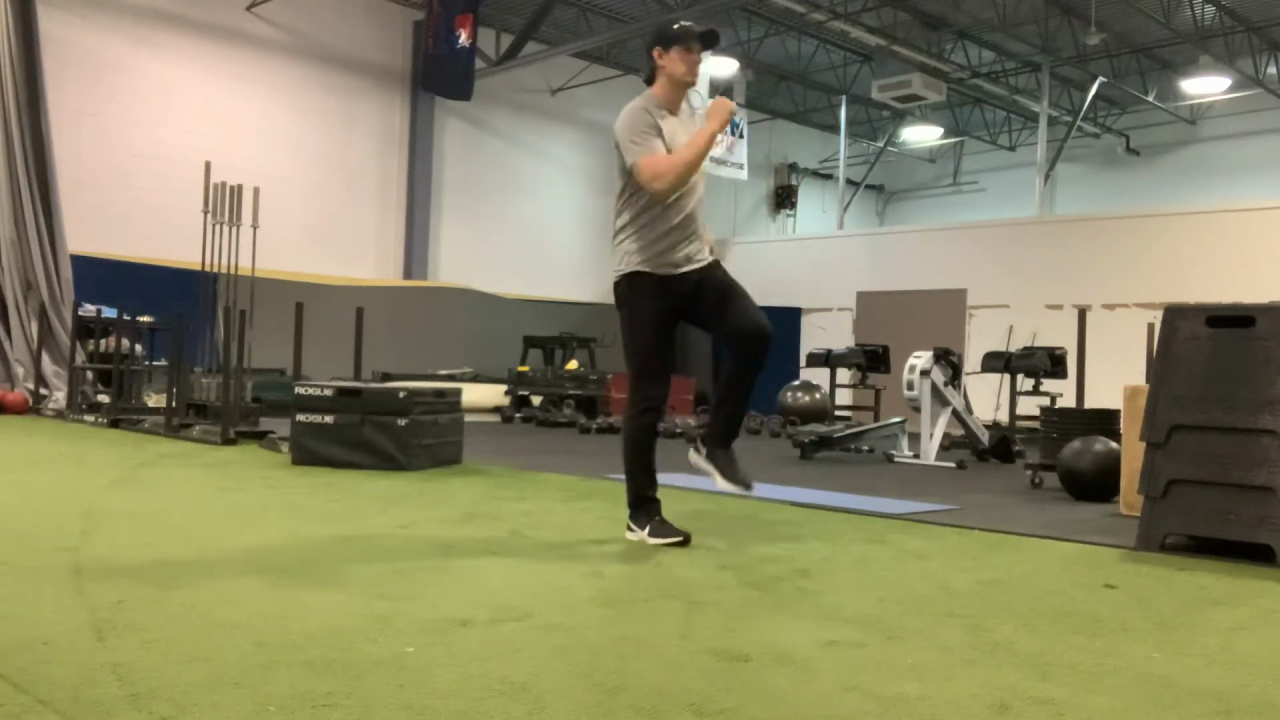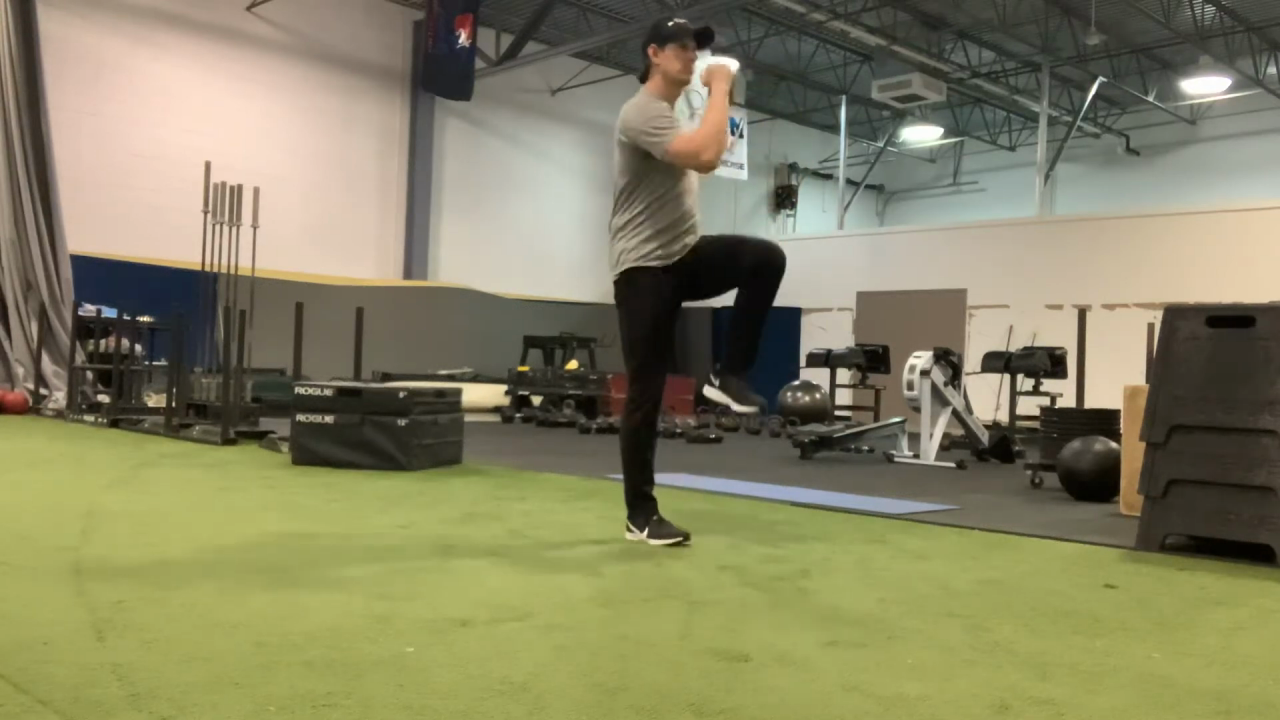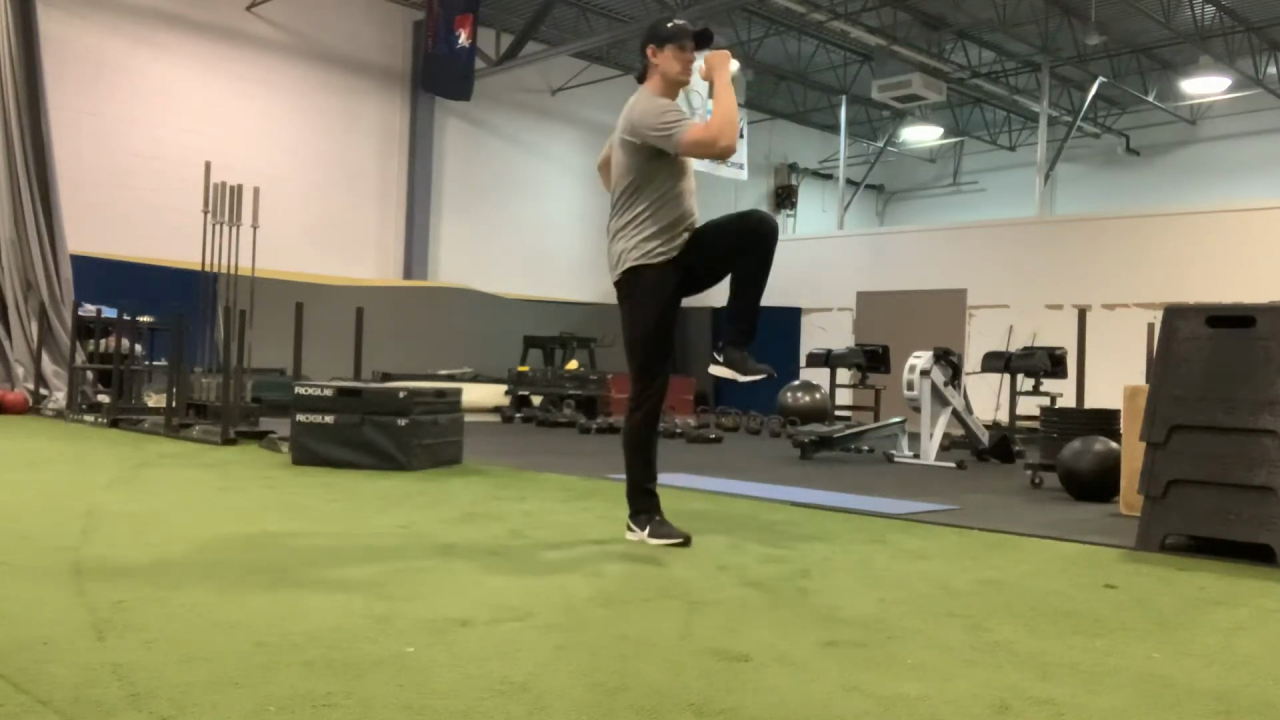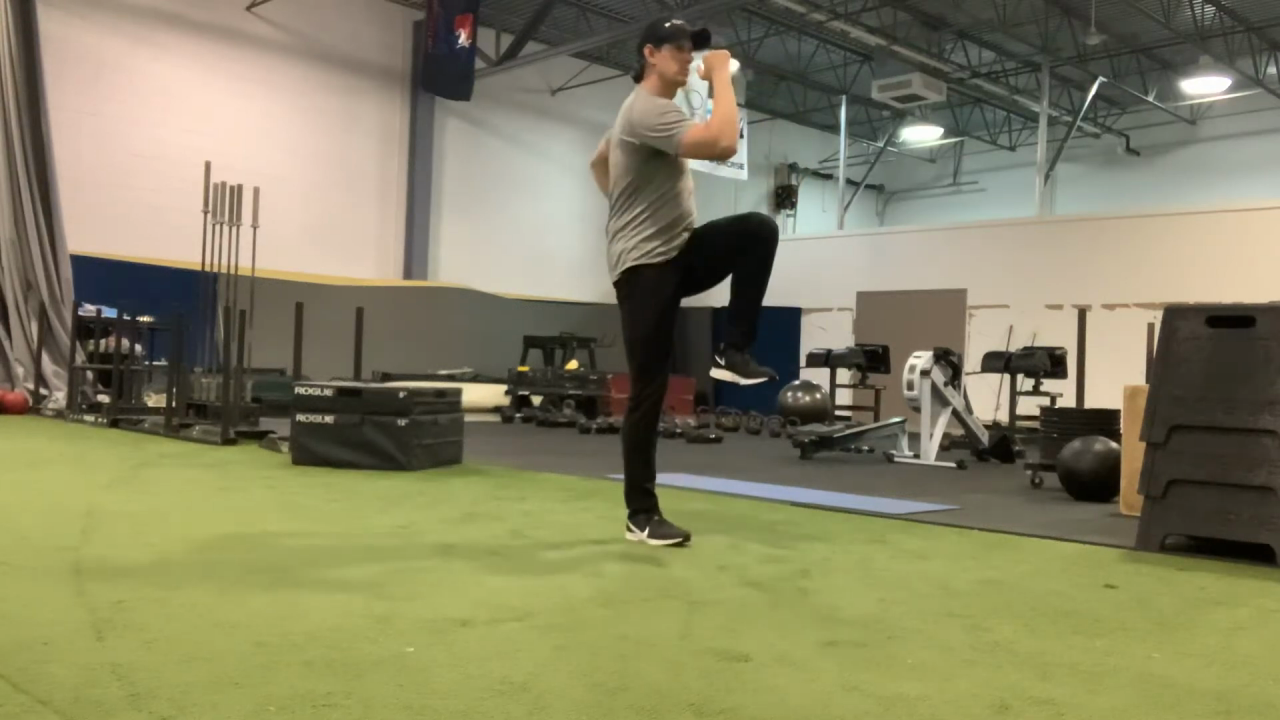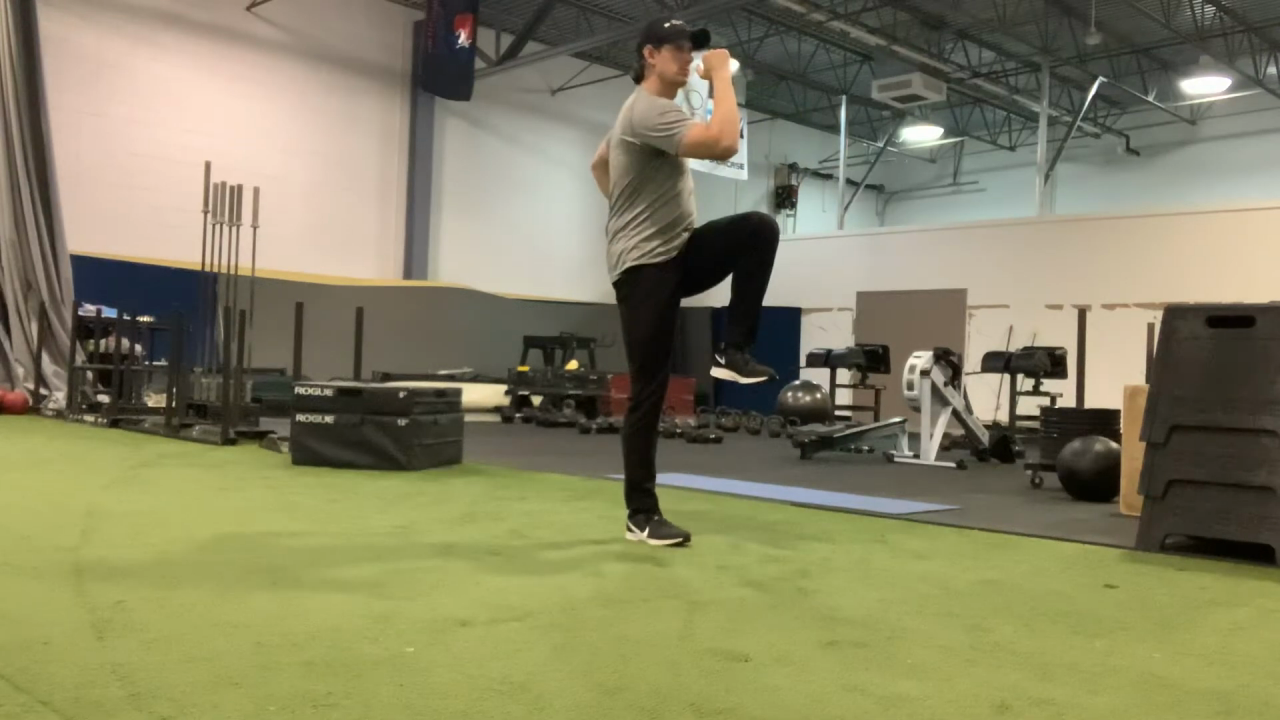
dt=0.2s
person 1, frame 1
left shoulder: (686, 121)
right shoulder: (638, 117)
right elbow: (660, 182)
left wrist: (701, 233)
right wrist: (710, 126)
left hip: (695, 266)
right hip: (646, 274)
left knee: (755, 333)
right knee: (649, 395)
left ankle: (715, 444)
right ankle: (642, 514)
person 1, frame 2
left shoulder: (666, 111)
right shoulder: (644, 112)
right elbow: (706, 157)
right wrist: (719, 91)
left hip: (684, 255)
right hip: (643, 267)
left knee: (765, 259)
right knee: (646, 393)
left ankle: (728, 375)
right ankle: (641, 515)
person 1, frame 3
left shoulder: (657, 109)
right shoulder: (649, 110)
left elbow: (604, 163)
right elbow: (722, 144)
right wrist: (722, 78)
left hip: (682, 251)
right hip: (645, 264)
left knee: (758, 227)
right knee: (649, 391)
left ankle: (733, 350)
right ankle: (642, 514)
person 1, frame 4
left shoulder: (652, 109)
right shoulder: (648, 110)
left elbow: (598, 160)
right elbow: (723, 144)
right wrist: (721, 77)
left hip: (680, 251)
right hip: (644, 264)
left knee: (759, 231)
right knee: (648, 392)
left ankle: (734, 352)
right ankle: (641, 514)
person 1, frame 5
left shoulder: (651, 109)
right shoulder: (648, 110)
left elbow: (599, 163)
right elbow: (724, 143)
right wrist: (721, 76)
left hip: (680, 251)
right hip: (644, 264)
left knee: (759, 229)
right knee: (648, 392)
left ankle: (734, 352)
right ankle: (641, 514)
